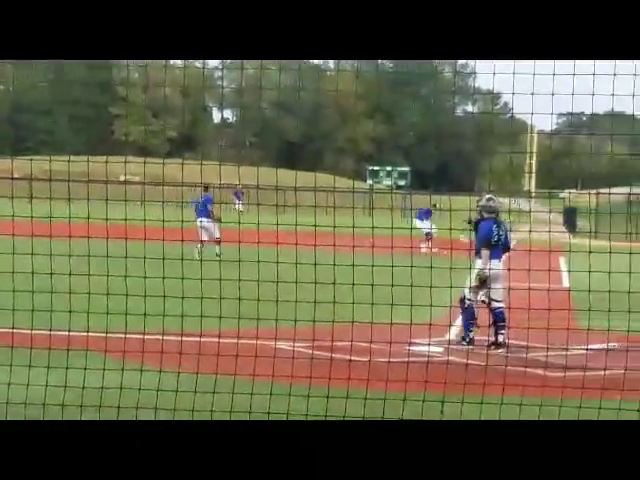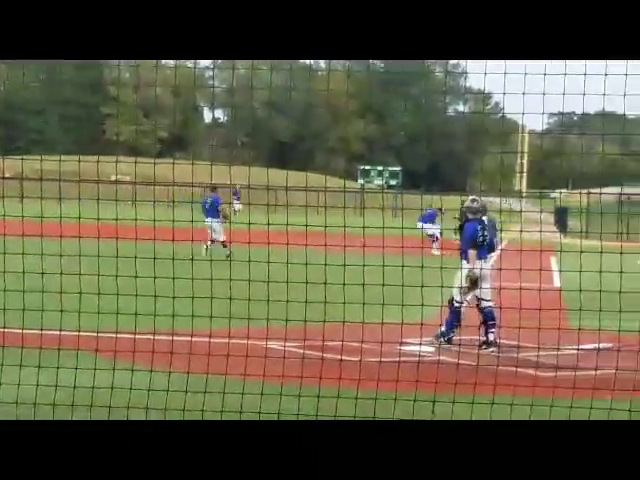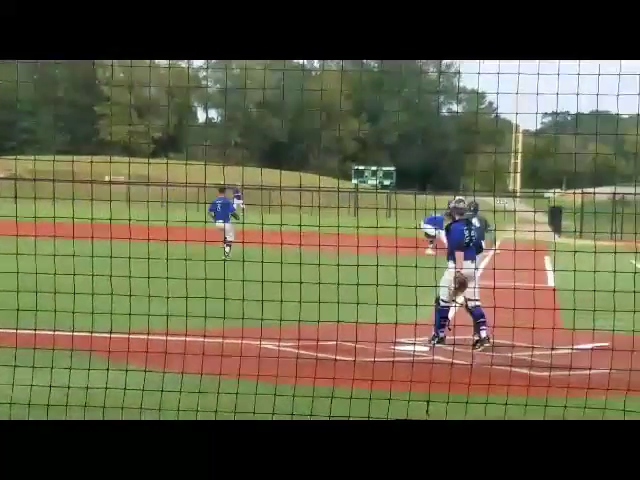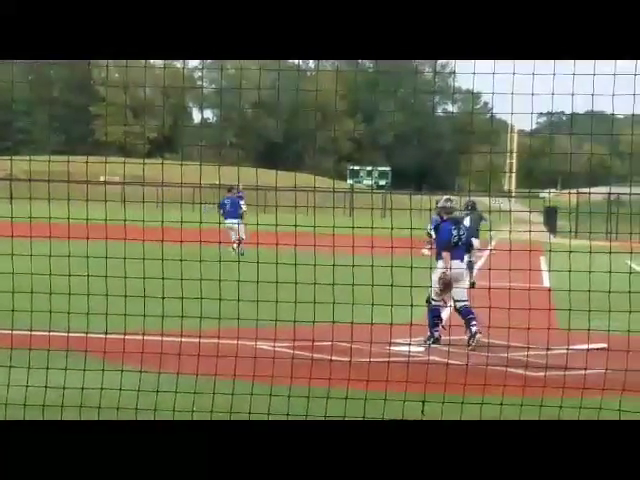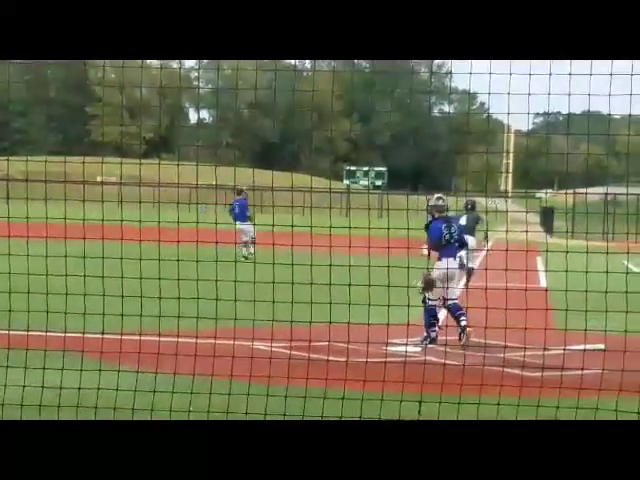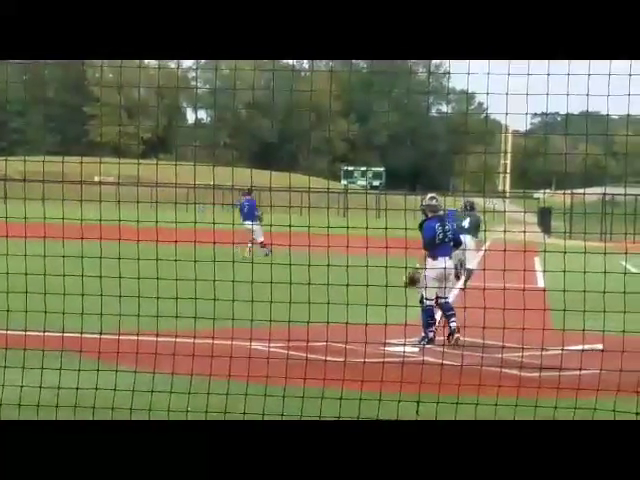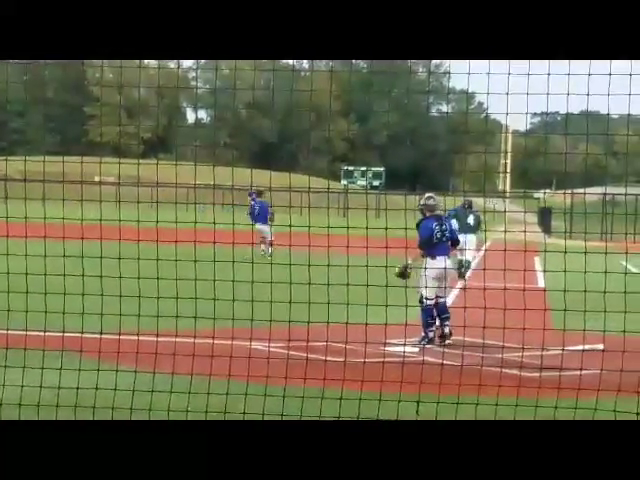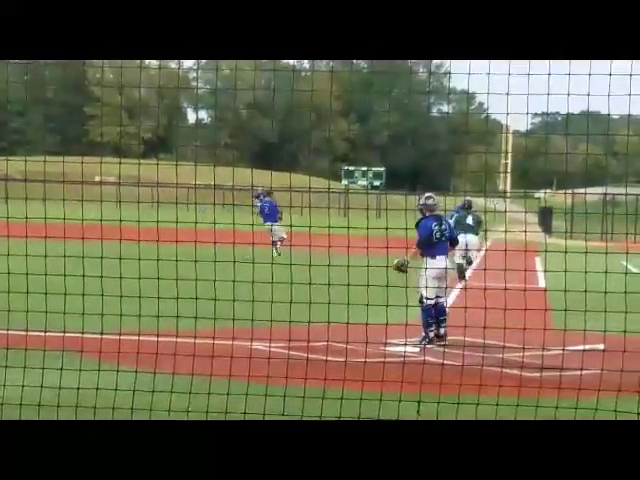
dt=0.1s
person 1, frame 1
left shoulder: (484, 224)
right shoulder: (501, 225)
left elbow: (485, 247)
right elbow: (506, 248)
left wrist: (483, 269)
left hip: (485, 267)
right hip: (498, 267)
left knee: (468, 302)
right knee: (497, 304)
left ankle: (468, 337)
right ankle: (500, 339)
person 1, frame 2
left shoulder: (469, 225)
right shoulder: (485, 225)
left elbow: (472, 248)
right elbow: (490, 247)
left wrist: (472, 270)
left hip: (471, 267)
right hip: (484, 266)
left knee: (456, 302)
right knee: (485, 304)
left ankle: (447, 335)
right ankle: (490, 339)
person 1, frame 3
left shoulder: (455, 226)
right shoulder: (471, 226)
left elbow: (459, 249)
right elbow: (479, 249)
left wrist: (459, 271)
left hip: (457, 268)
right hip: (472, 267)
left knee: (443, 302)
right knee: (473, 304)
left ankle: (439, 336)
right ankle: (483, 336)
person 1, frame 4
left shoulder: (444, 226)
right shoulder: (461, 225)
left elbow: (445, 250)
right elbow: (468, 247)
left wrist: (444, 272)
left hip: (445, 267)
right hip: (460, 266)
left knee: (435, 301)
right knee: (462, 303)
left ankle: (434, 336)
right ankle: (473, 331)
person 1, frame 5
left shoulder: (435, 225)
right shoulder: (454, 223)
left elbow: (435, 249)
right elbow: (462, 244)
left wrist: (430, 273)
left hip: (440, 265)
right hip: (454, 264)
left knee: (430, 301)
right knee: (451, 301)
left ankle: (431, 336)
right ankle: (463, 325)
person 1, frame 6
left shoulder: (428, 224)
right shoulder: (448, 222)
left elbow: (427, 249)
right elbow: (457, 243)
left hip: (434, 265)
right hip: (449, 264)
left knee: (427, 301)
right knee: (445, 300)
left ankle: (429, 337)
right ankle: (454, 328)
person 1, frame 7
left shoulder: (426, 224)
right shoulder: (446, 221)
left elbow: (422, 247)
right elbow: (455, 243)
left wrist: (409, 263)
left hip: (432, 264)
right hip: (446, 263)
left knee: (427, 301)
right knee: (441, 300)
left ankle: (429, 336)
right ankle: (446, 333)
person 1, frame 8
left shoulder: (426, 223)
right shoulder: (444, 221)
left elbow: (421, 246)
right elbow: (454, 242)
left wrist: (407, 259)
left hip: (431, 263)
right hip: (444, 262)
left knee: (427, 301)
right knee: (440, 300)
left ankle: (430, 337)
right ankle: (441, 334)
